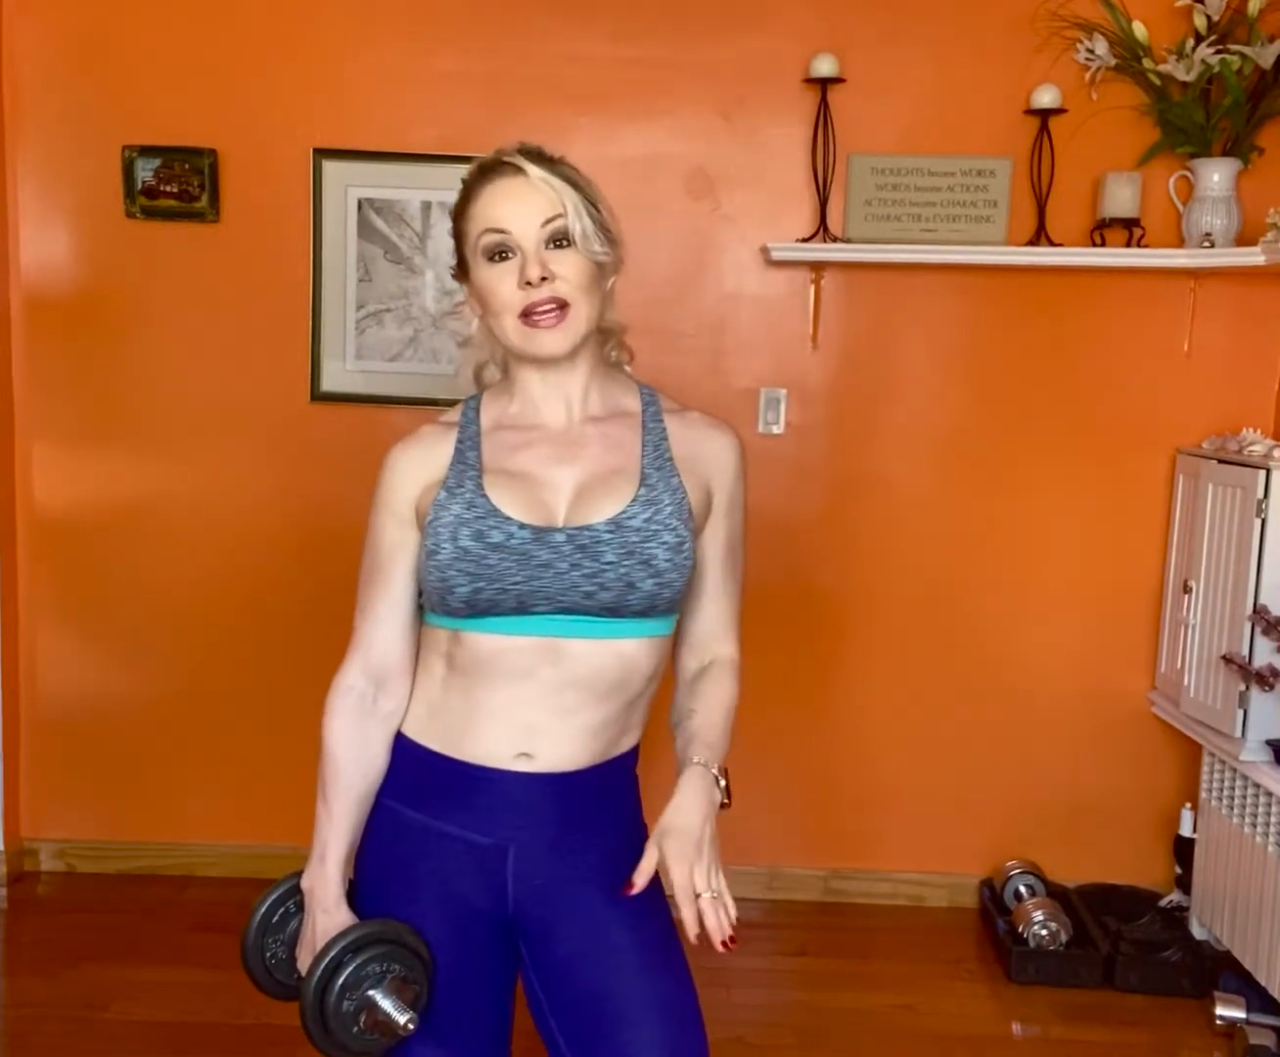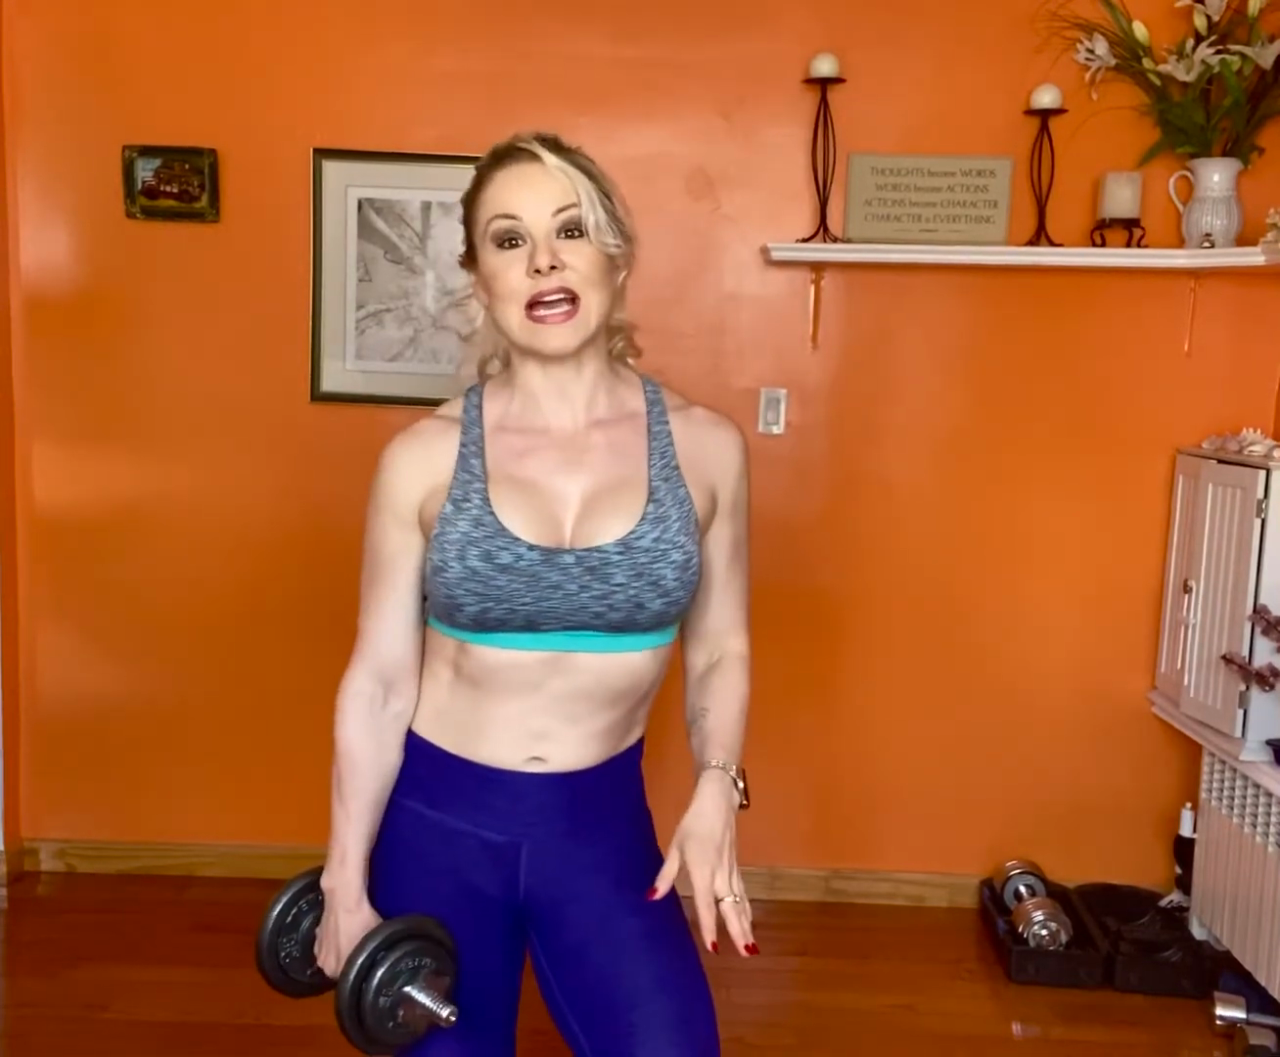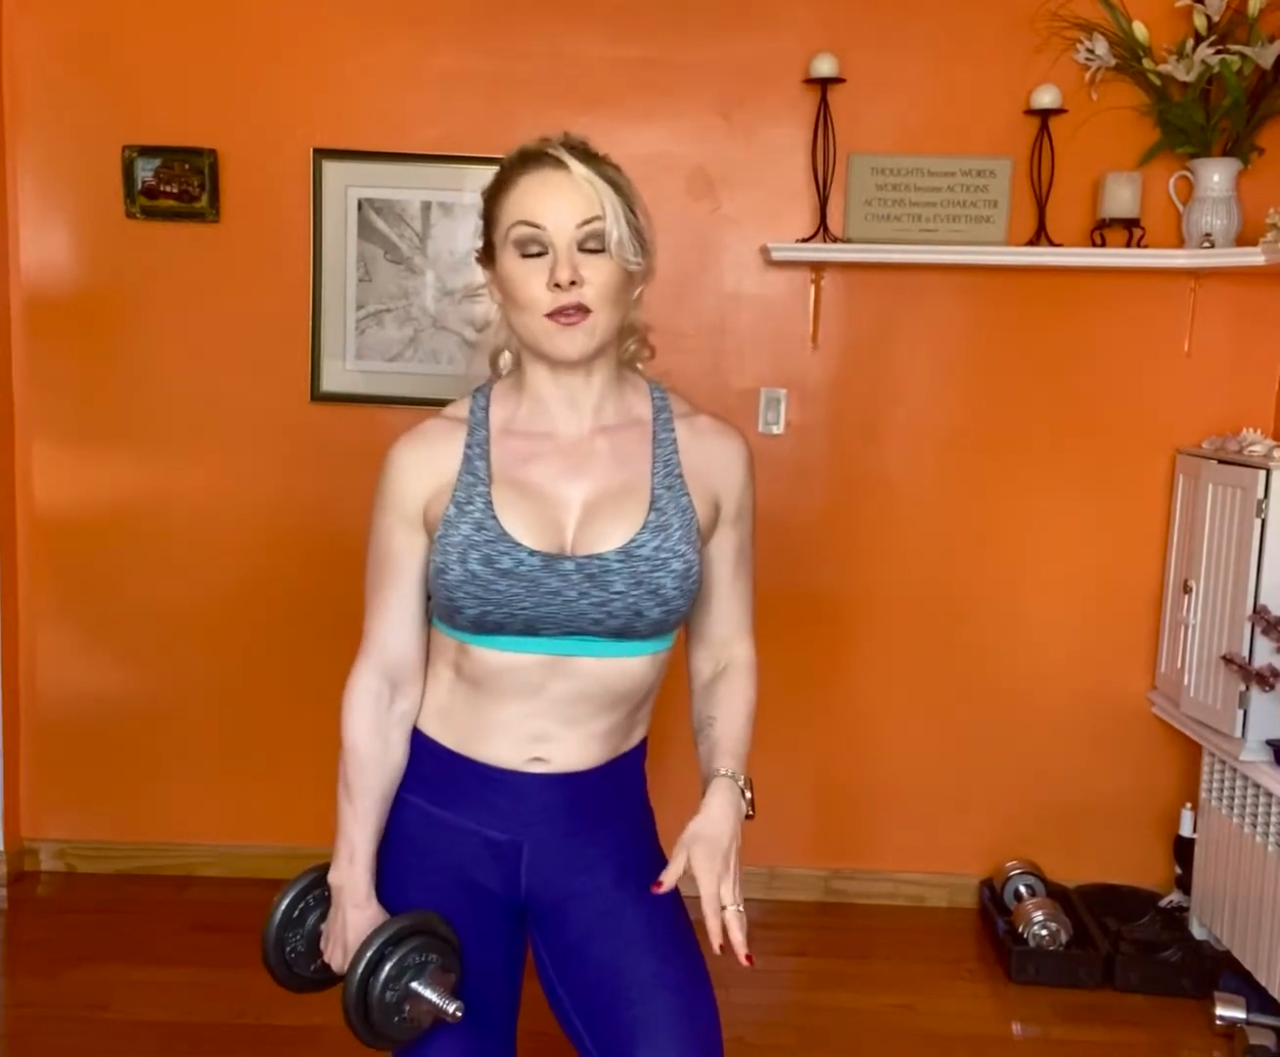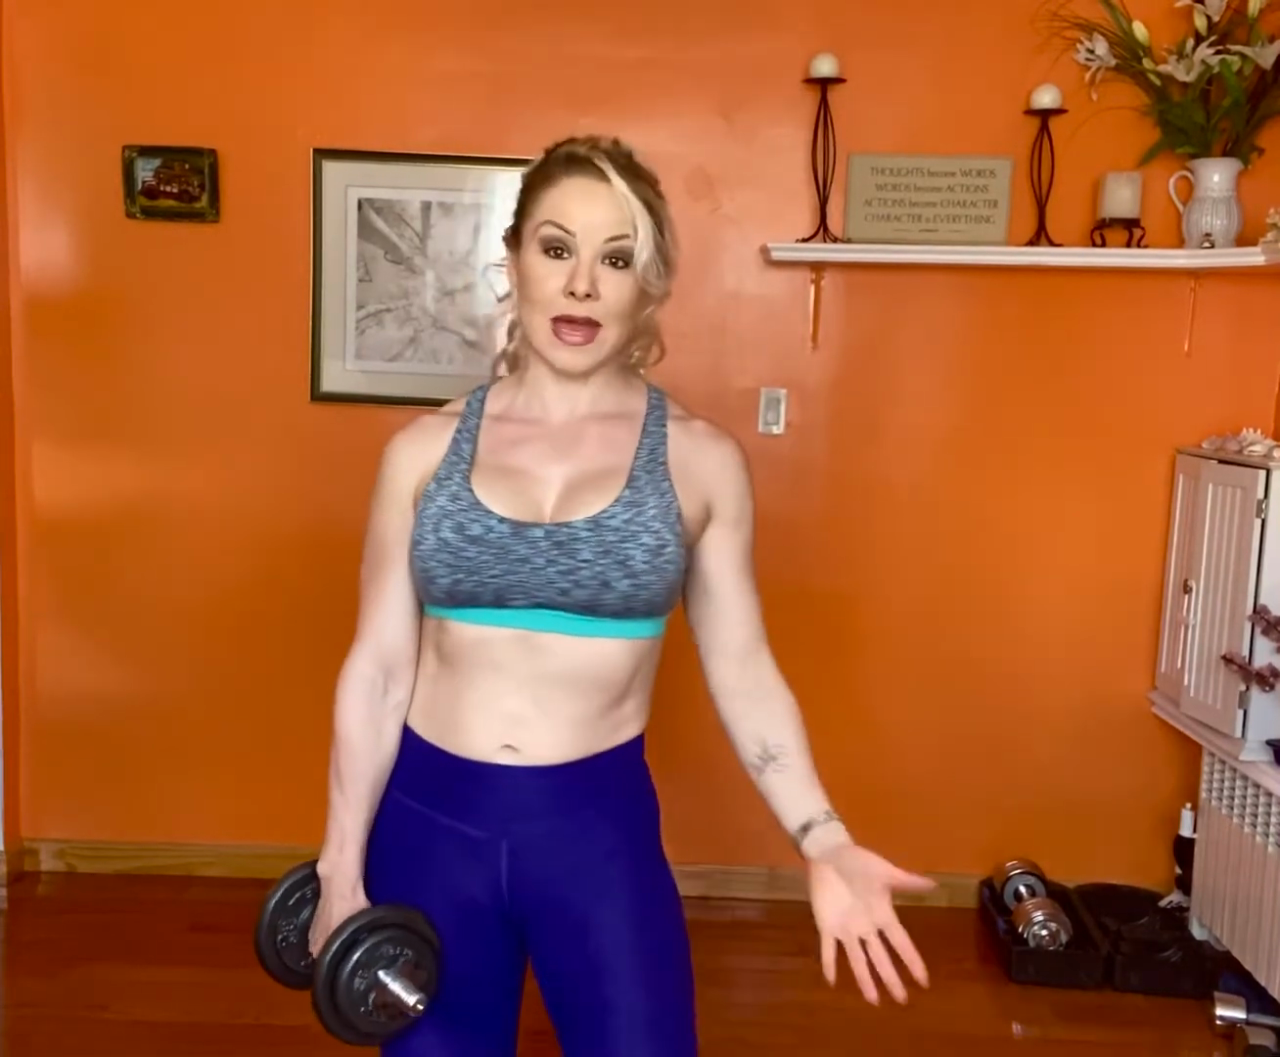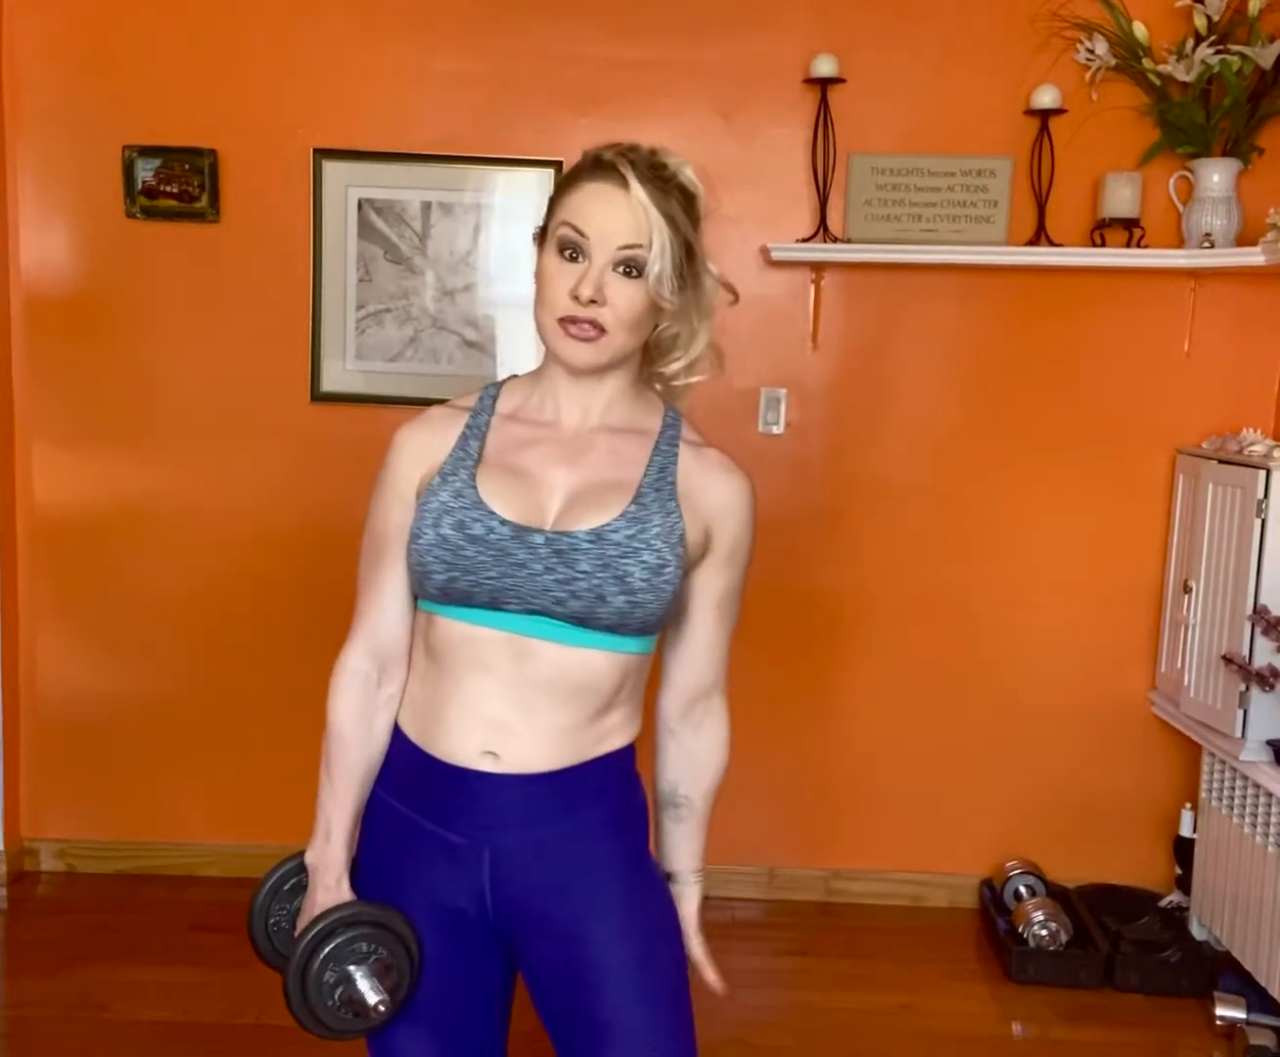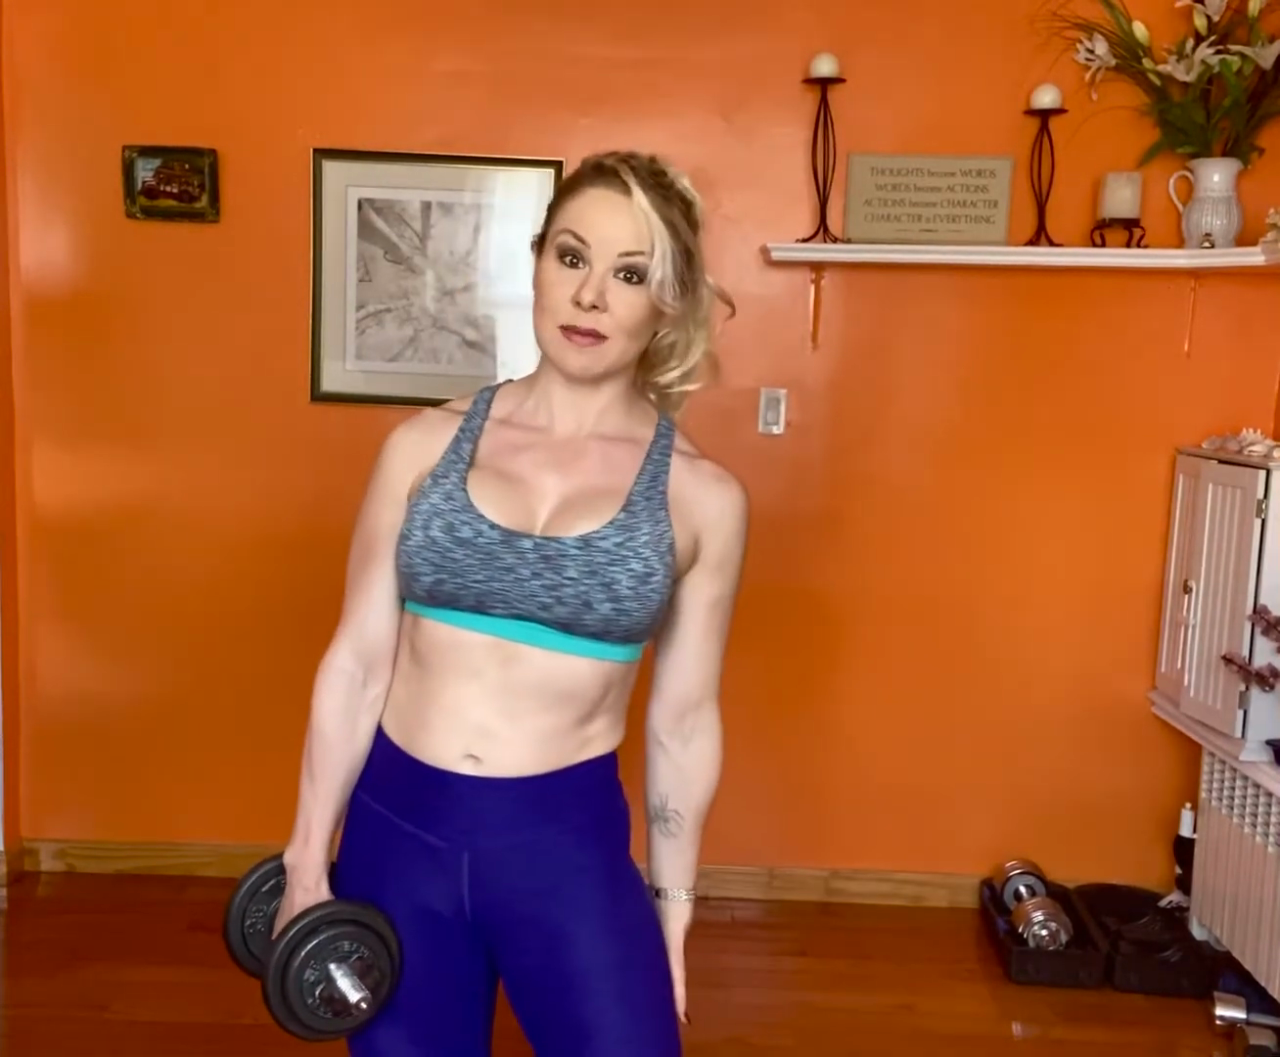
dt=0.4s
person 1, frame 1
left shoulder: (699, 449)
right shoulder: (424, 461)
left elbow: (712, 656)
right elbow: (370, 679)
left wrist: (698, 786)
right wrist: (325, 880)
left hip: (594, 832)
right hip: (426, 826)
person 1, frame 2
left shoulder: (703, 445)
right shoulder: (424, 456)
left elbow: (720, 648)
right elbow: (378, 678)
left wrist: (716, 789)
right wrist: (346, 881)
left hip: (601, 825)
right hip: (436, 820)
person 1, frame 3
left shoulder: (708, 453)
right shoulder: (430, 457)
left elbow: (724, 656)
right elbow: (384, 676)
left wrist: (724, 795)
right wrist: (353, 877)
left hip: (604, 826)
right hip: (439, 820)
person 1, frame 4
left shoulder: (700, 459)
right shoulder: (425, 450)
left elbow: (742, 667)
right elbow: (377, 666)
left wrist: (824, 843)
right wrist: (341, 867)
left hip: (599, 827)
right hip: (431, 823)
person 1, frame 5
left shoulder: (706, 484)
right shoulder: (431, 441)
left elbow: (694, 702)
right elbow: (370, 658)
left wrist: (681, 883)
right wrist: (328, 860)
left hip: (588, 837)
right hip: (417, 827)
person 1, frame 6
left shoulder: (702, 496)
right shoulder: (424, 444)
left elbow: (684, 716)
right elbow: (357, 660)
left wrist: (672, 903)
right wrist: (306, 859)
left hip: (570, 844)
right hip: (398, 831)
